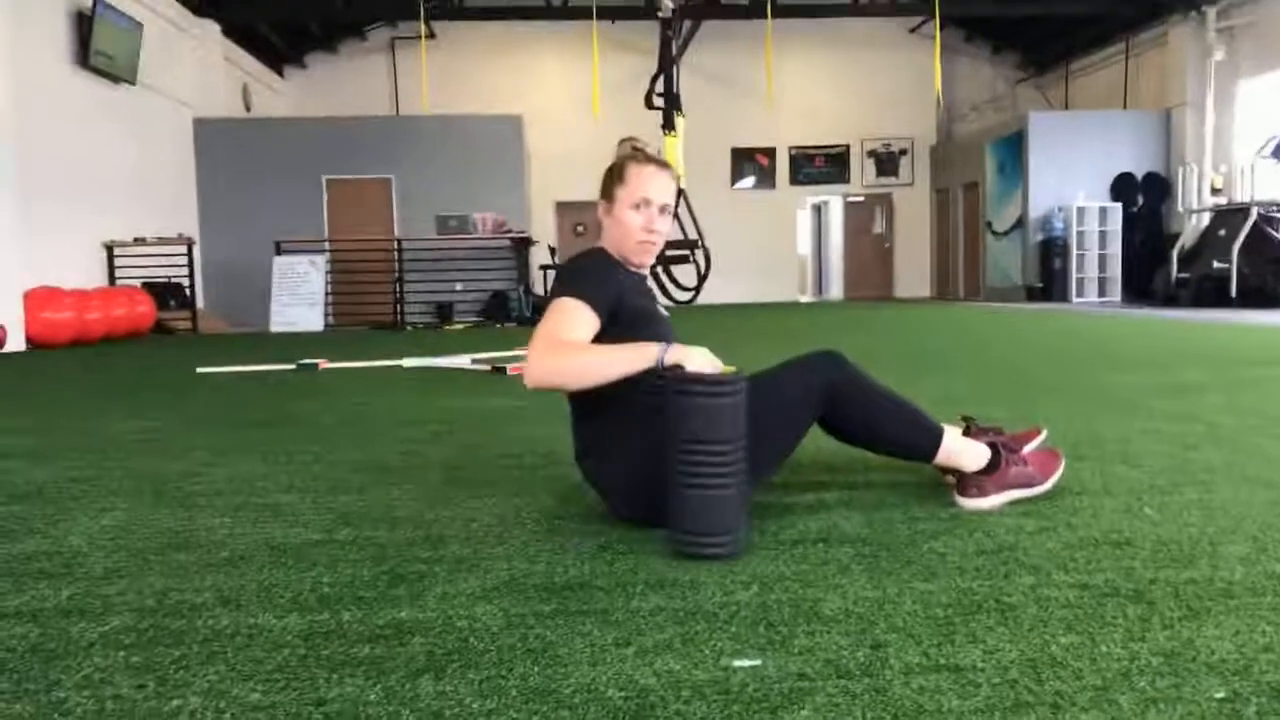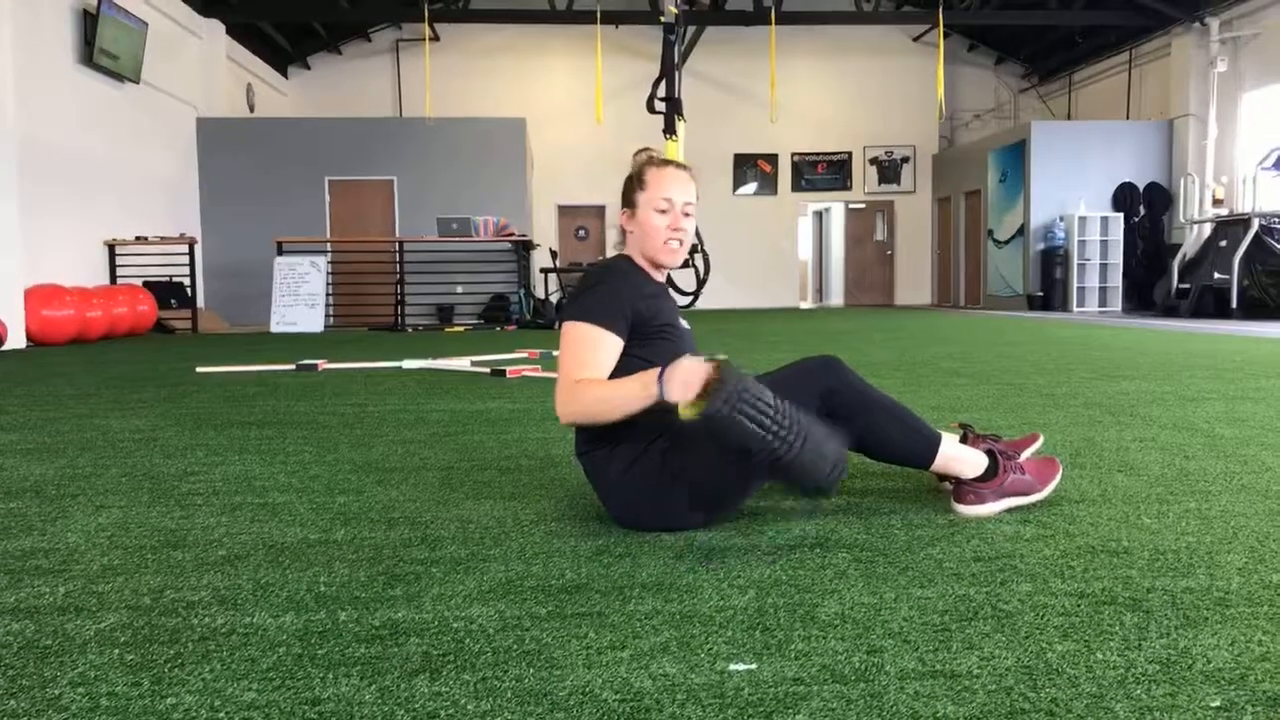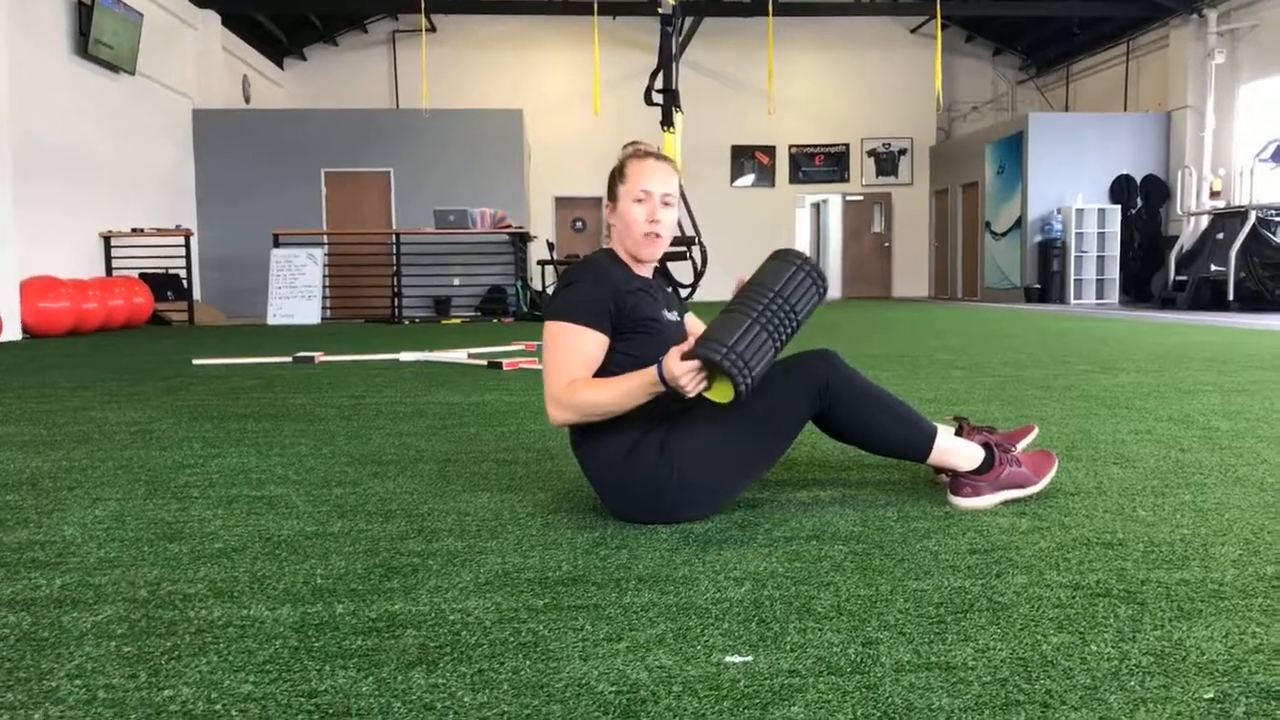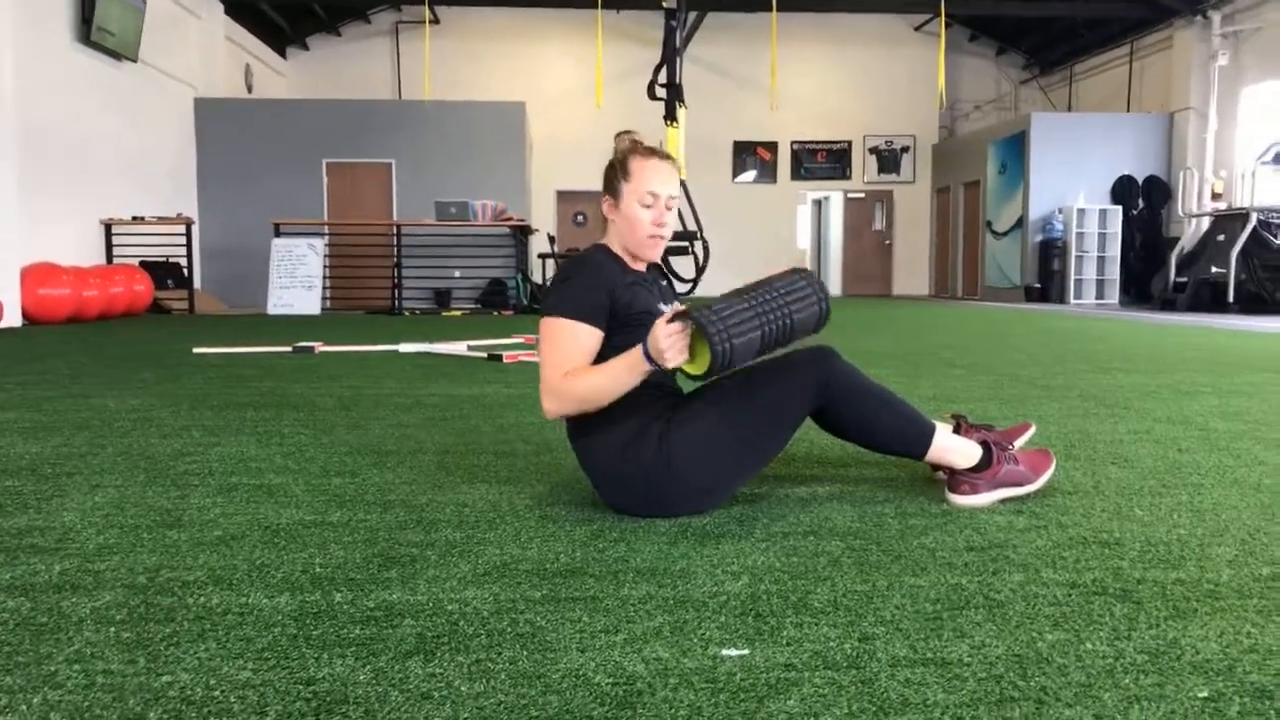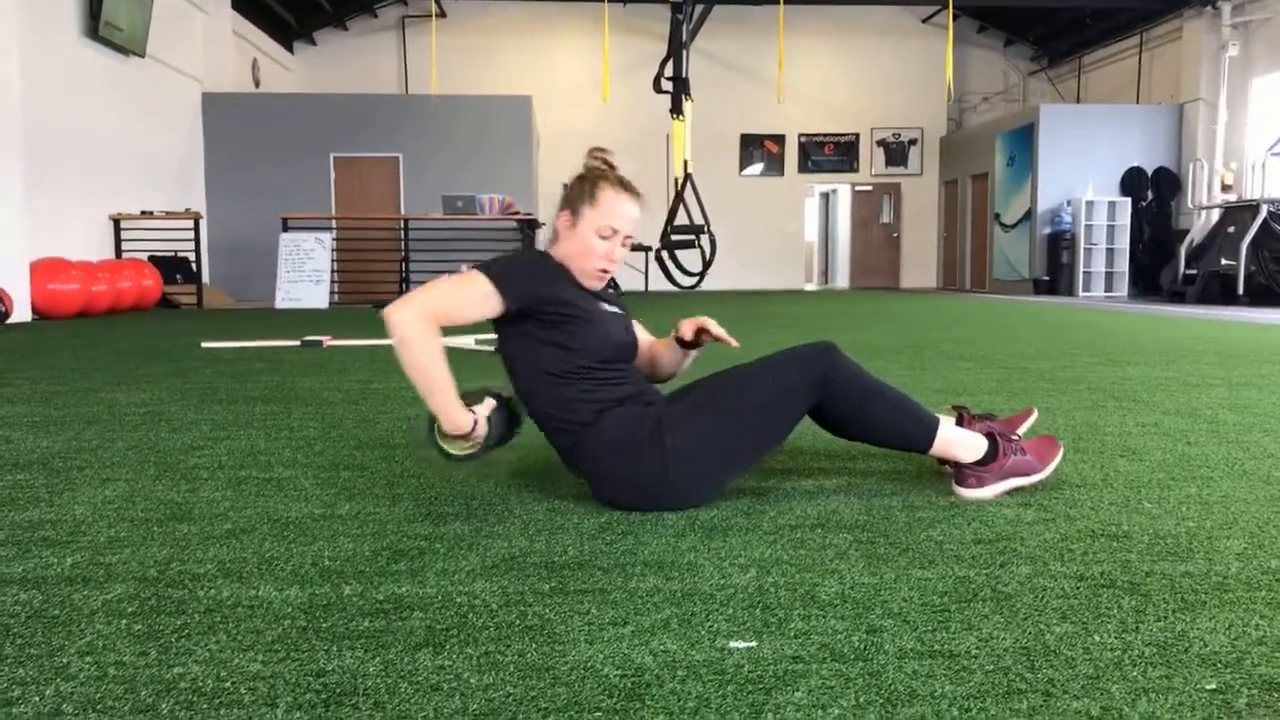
dt=1s
person 1, frame 1
left shoulder: (626, 280)
right shoulder: (593, 274)
right elbow: (540, 365)
left wrist: (691, 365)
right wrist: (665, 353)
left hip: (659, 463)
right hip: (651, 477)
left knee: (817, 382)
right knee: (824, 373)
left ankle: (966, 444)
right ankle: (980, 467)
person 1, frame 2
left shoulder: (648, 288)
right shoulder: (611, 286)
right elbow: (571, 401)
left wrist: (699, 380)
right wrist: (663, 382)
left hip: (662, 465)
right hip: (649, 484)
left knee: (819, 384)
right knee: (823, 379)
left ankle: (965, 453)
right ankle: (977, 474)
person 1, frame 3
left shoulder: (652, 284)
right shoulder: (591, 283)
right elbow: (562, 402)
right wrist: (661, 378)
left hip: (666, 450)
right hip: (645, 476)
left knee: (813, 376)
right knee: (818, 373)
left ankle: (959, 443)
right ankle: (976, 465)
person 1, frame 4
left shoulder: (648, 277)
right shoulder: (588, 277)
right elbow: (556, 397)
right wrist: (648, 357)
left hip: (664, 441)
right hip: (644, 469)
left knee: (810, 371)
right knee: (818, 370)
left ankle: (955, 440)
right ankle: (972, 462)
person 1, frame 5
left shoulder: (591, 292)
right shoulder: (530, 275)
left elbow: (650, 365)
right elbow: (407, 313)
left wrist: (683, 339)
right wrist: (455, 418)
left hip: (647, 439)
right hip: (643, 461)
left knee: (812, 372)
right knee: (819, 367)
left ankle: (958, 433)
right ankle: (977, 458)
